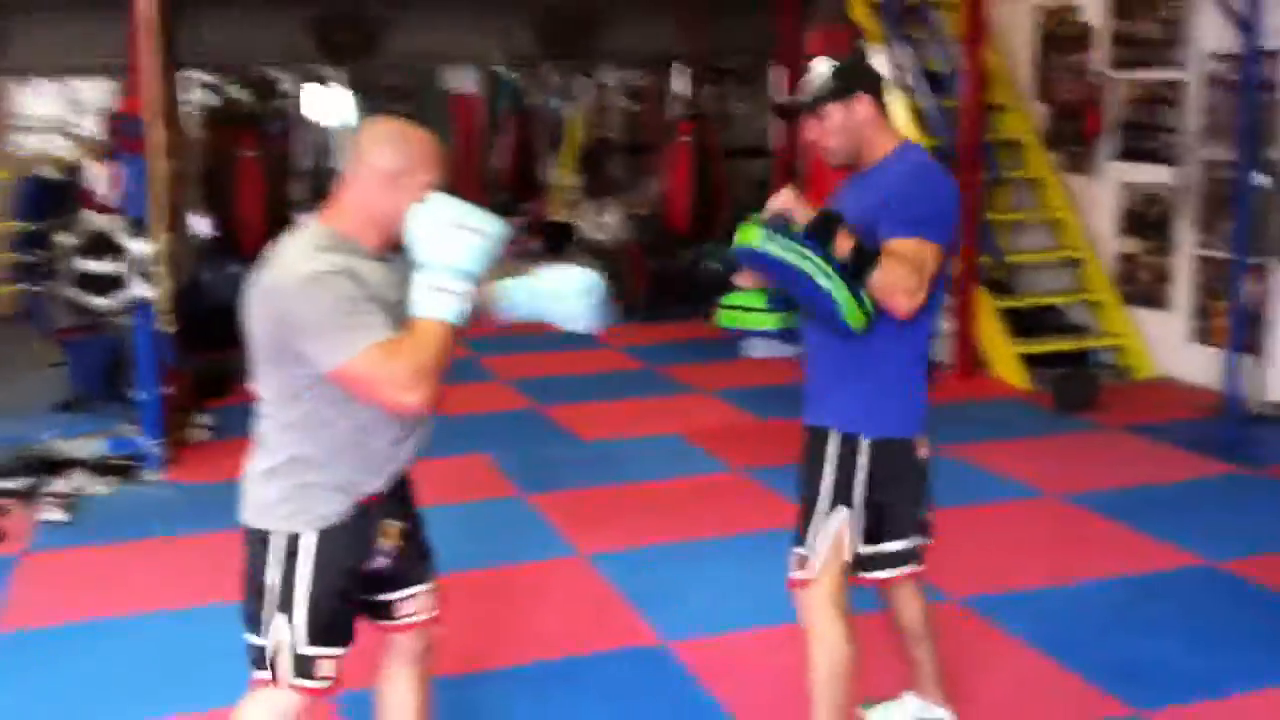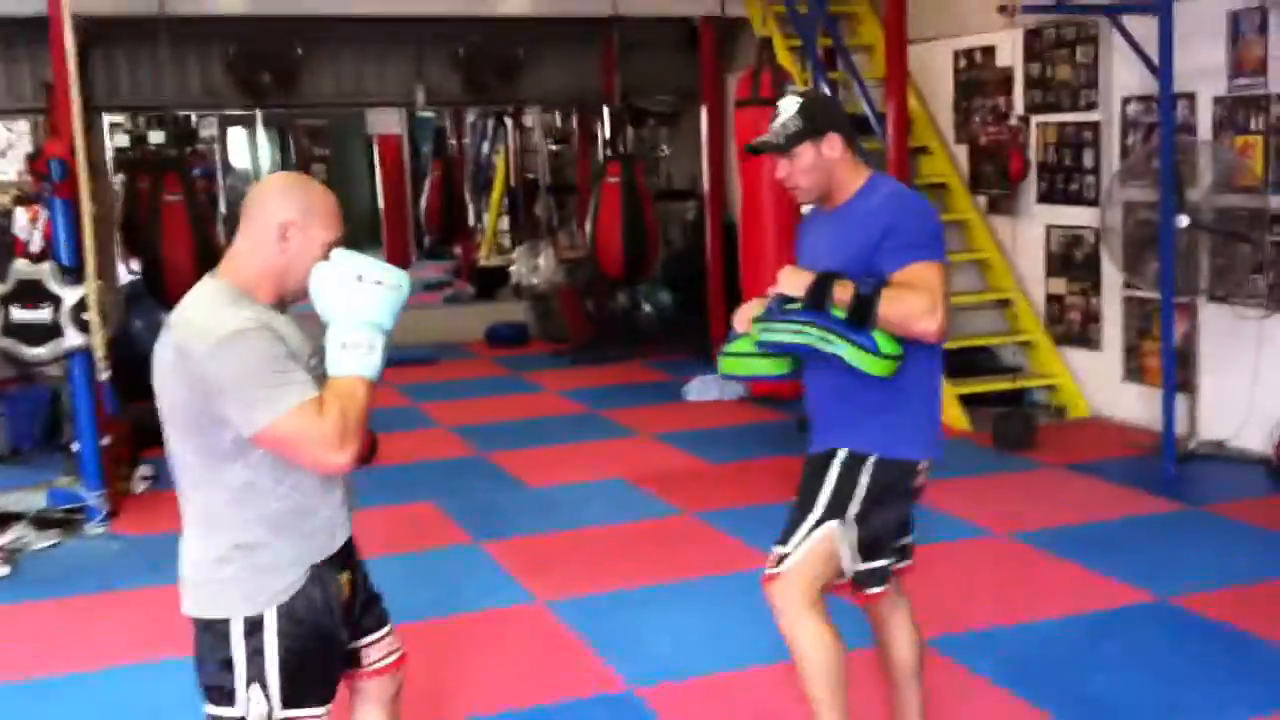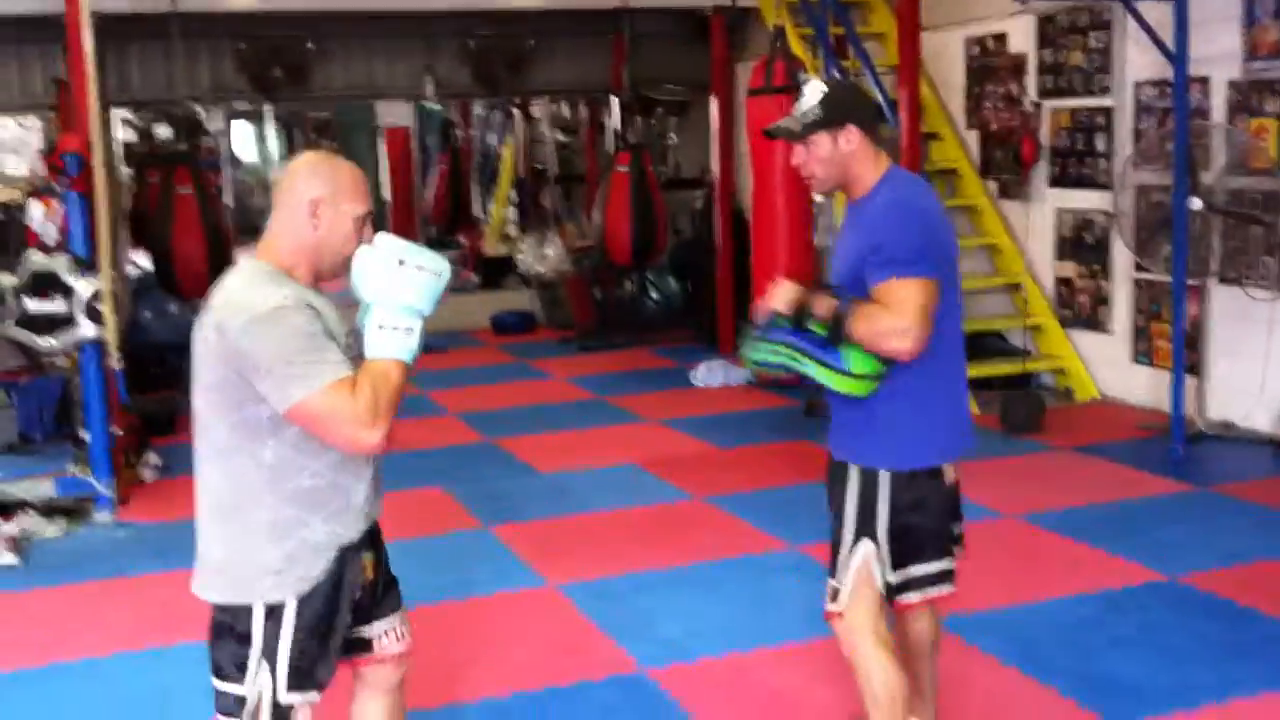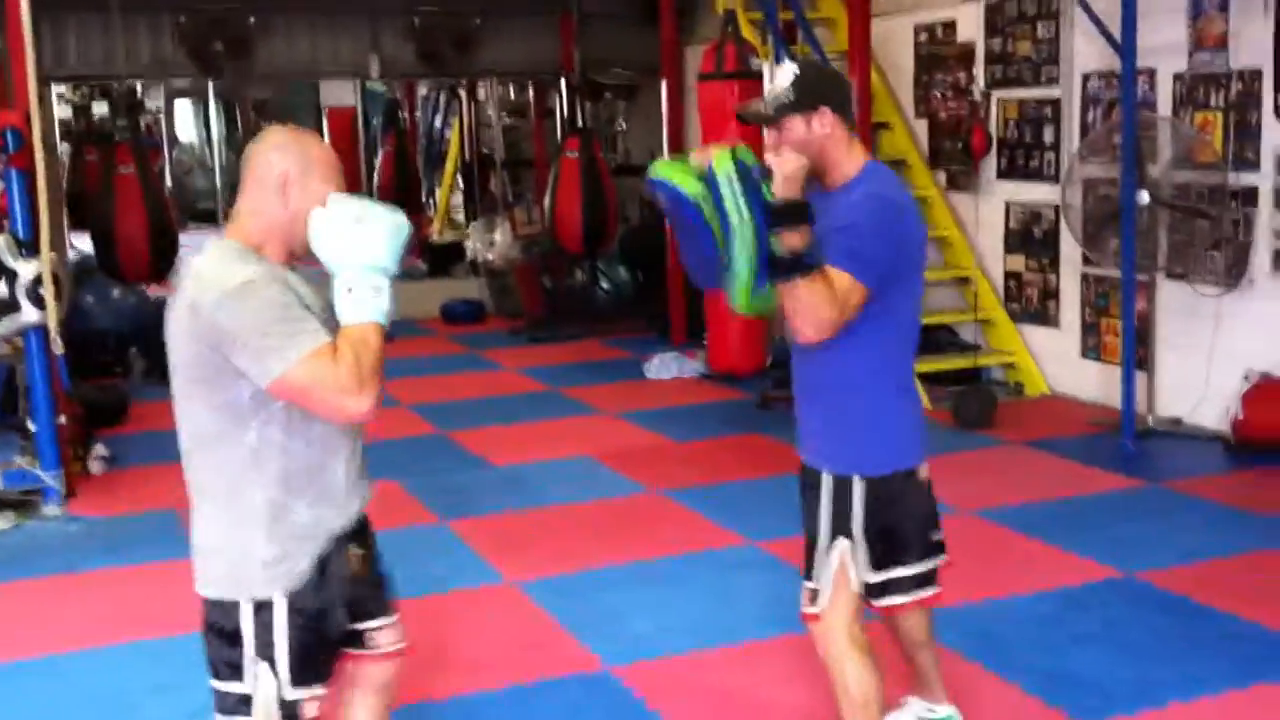
dt=0.3s
person 1, frame 1
left shoulder: (915, 181)
right shoulder: (863, 184)
left elbow: (903, 293)
left wrist: (821, 229)
left hip: (864, 420)
right hip: (863, 410)
left knee: (819, 587)
right knee: (890, 567)
person 1, frame 2
left shoulder: (898, 211)
right shoulder: (817, 222)
left elbow: (926, 315)
left wrist: (827, 291)
right wrist: (770, 309)
left hip: (877, 439)
right hip: (851, 435)
left knee: (791, 586)
right knee: (881, 594)
person 1, frame 3
left shoulder: (899, 212)
right shoulder: (872, 205)
left elbow: (900, 334)
left wrist: (812, 304)
right wrist: (801, 308)
left hip: (888, 449)
right hip: (916, 440)
left knee: (857, 617)
right knee: (909, 591)
person 1, frame 4
left shoulder: (875, 207)
right shoulder: (832, 189)
left elbow: (809, 320)
left wrist: (787, 213)
left hip: (860, 447)
right hip: (879, 438)
left knee: (832, 616)
right knee: (895, 590)
person 2, frame 1
left shoulder: (383, 249)
right shoulder: (313, 275)
right elbow: (407, 387)
right wrist: (448, 284)
left hip: (377, 496)
right hip: (310, 521)
left knee: (409, 639)
person 2, frame 2
left shoulder: (257, 315)
right shoulder: (226, 336)
left elbow: (315, 419)
right elbow: (333, 447)
left wrist: (353, 331)
right wrist: (360, 337)
left hip: (317, 558)
right hip: (259, 588)
person 2, frame 3
left shoulder: (288, 294)
right shoulder: (266, 312)
left elbow: (346, 397)
right elbow: (364, 425)
left wrist: (384, 311)
right wrist: (397, 318)
left hip: (338, 543)
right hip: (279, 570)
left knee: (386, 668)
person 2, frame 4
left shoulder: (265, 274)
right shoulder: (235, 290)
left elbow: (327, 375)
right elbow: (350, 396)
left wrist: (357, 277)
right wrist: (365, 279)
left hip: (329, 531)
right hip: (272, 558)
left knee: (379, 664)
